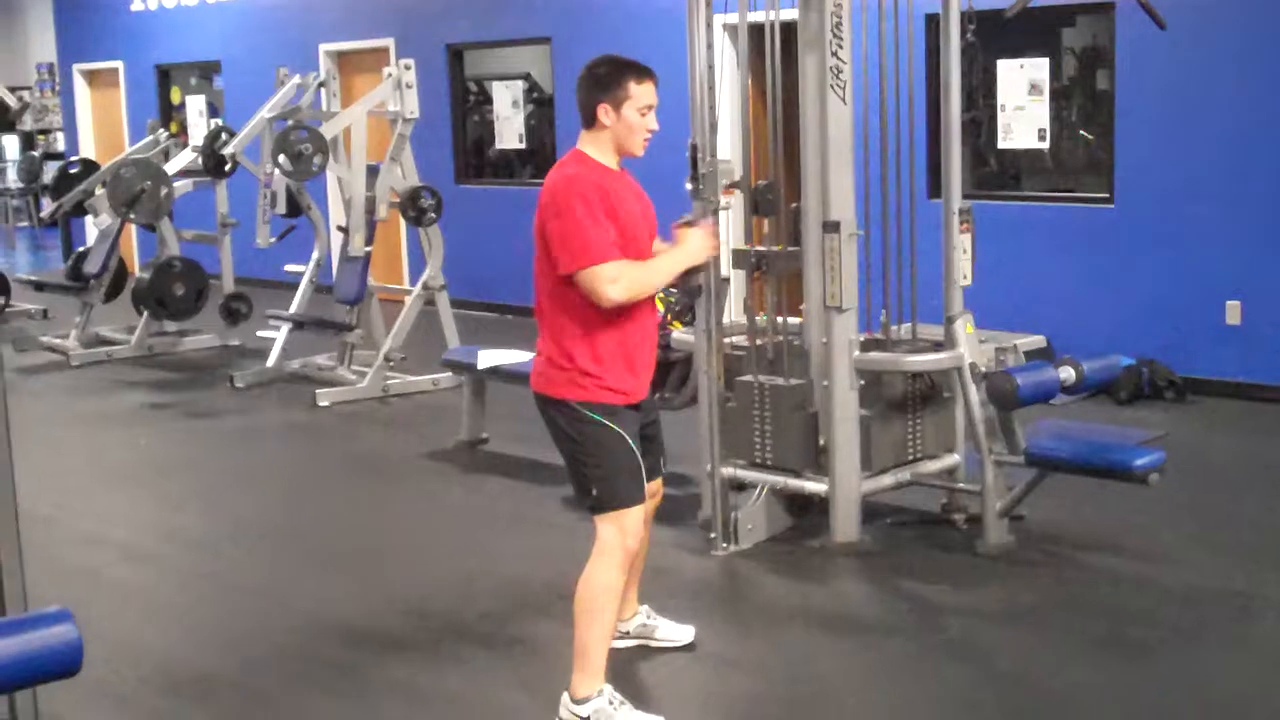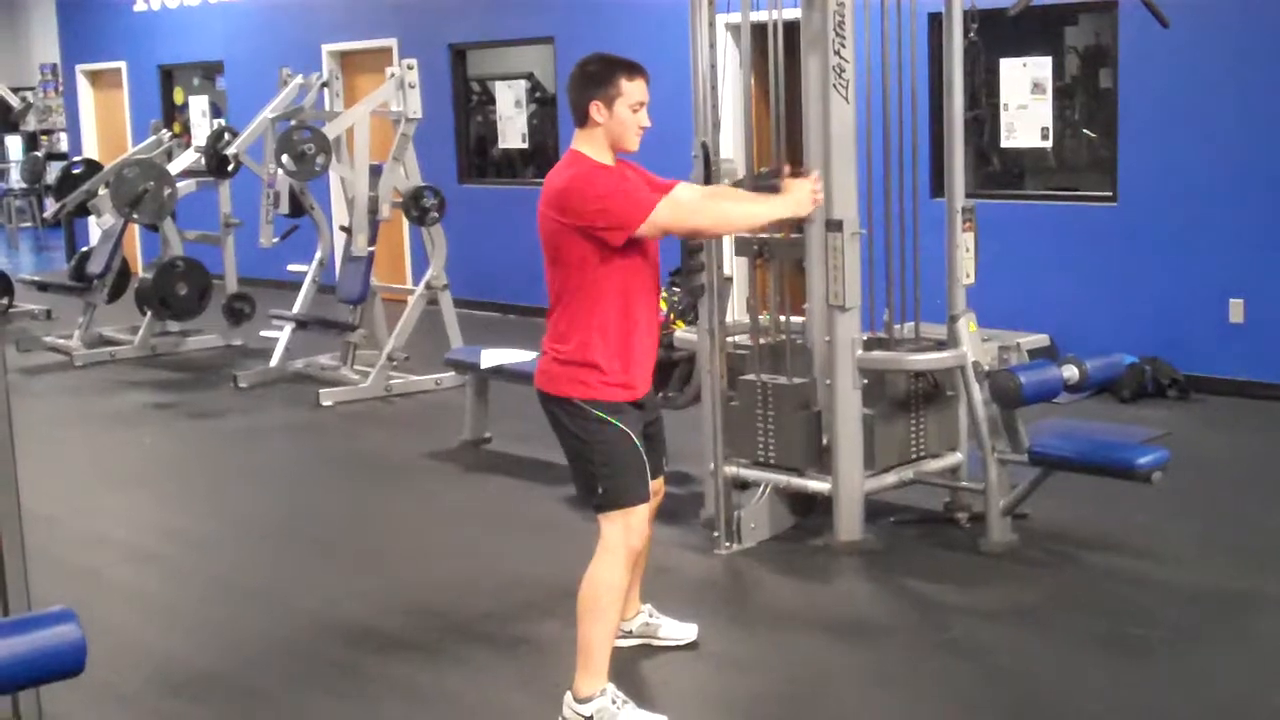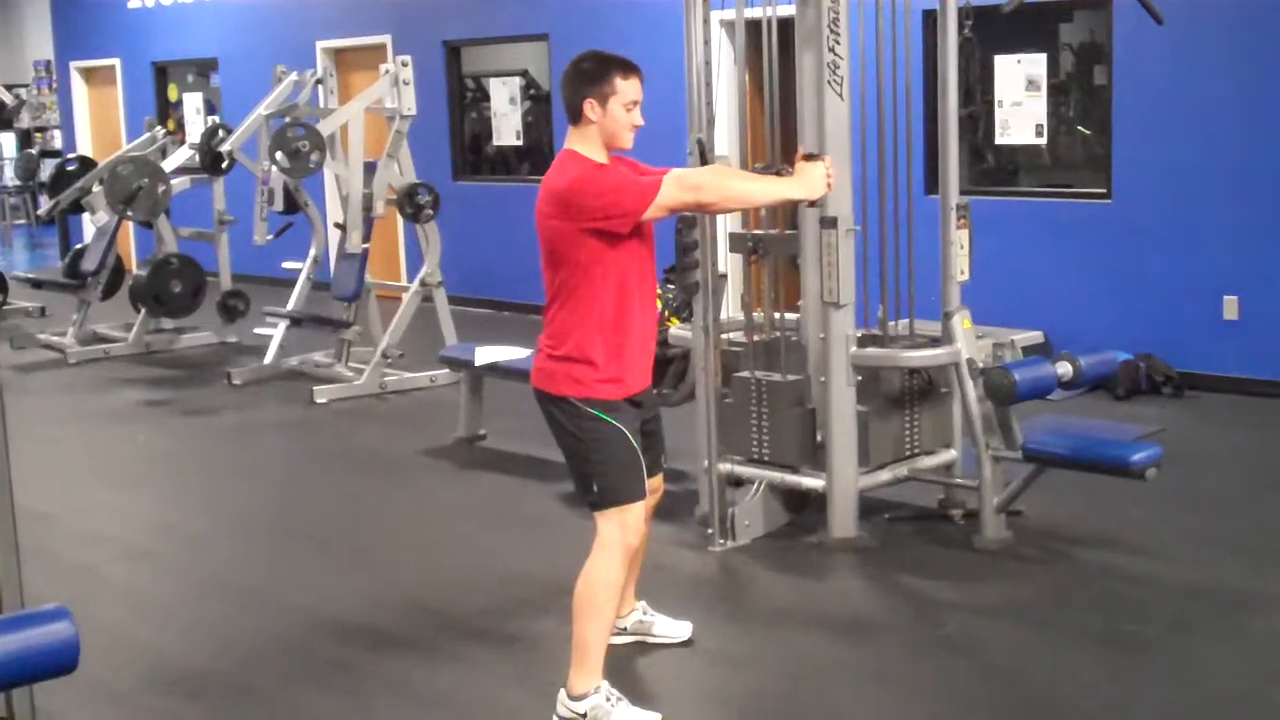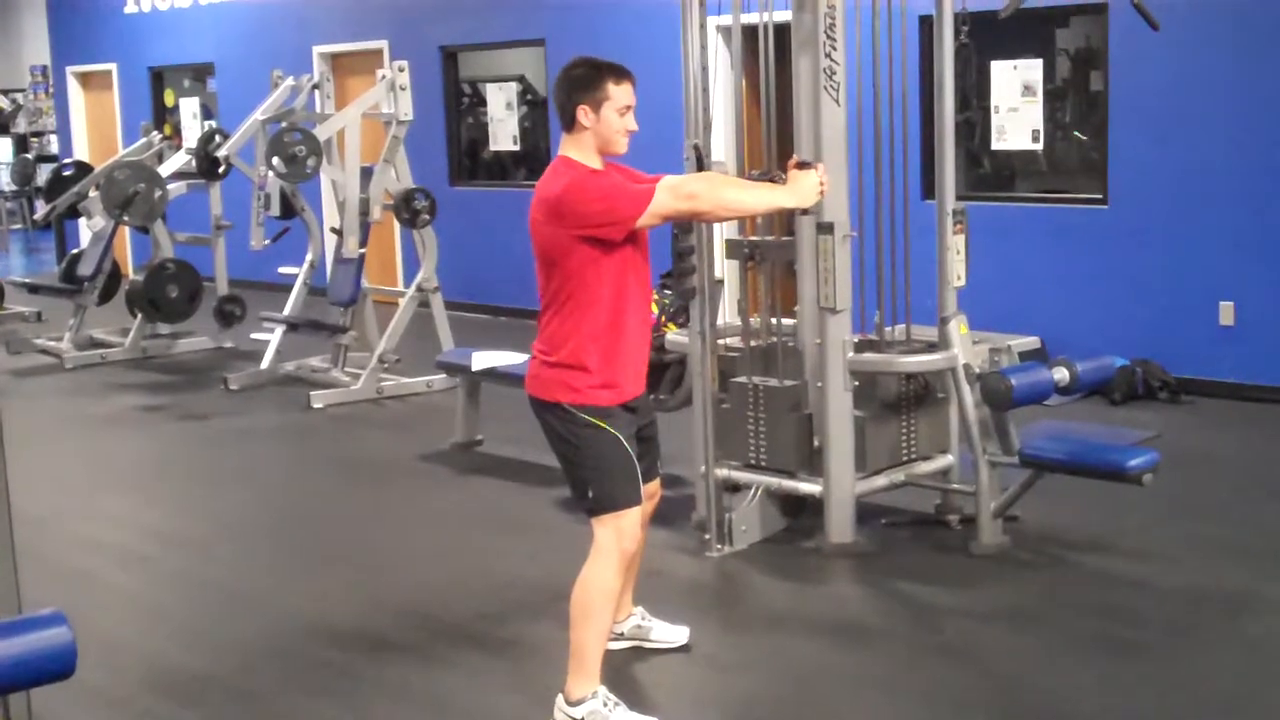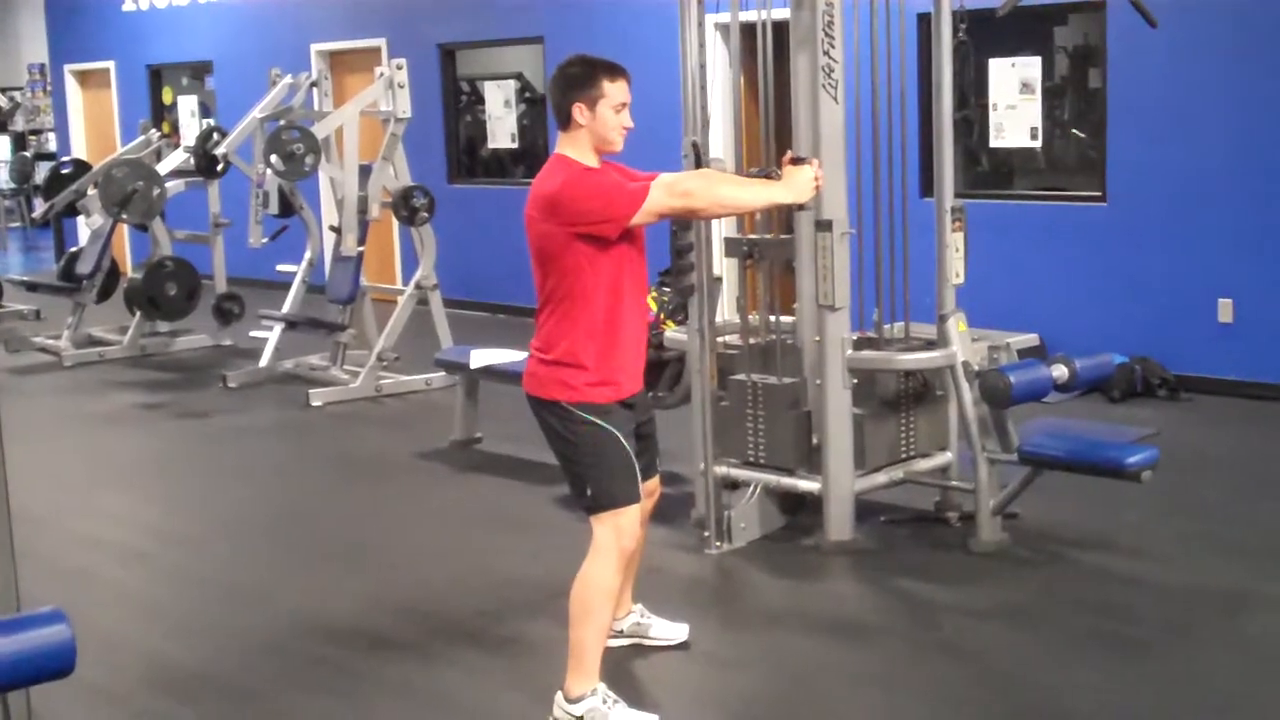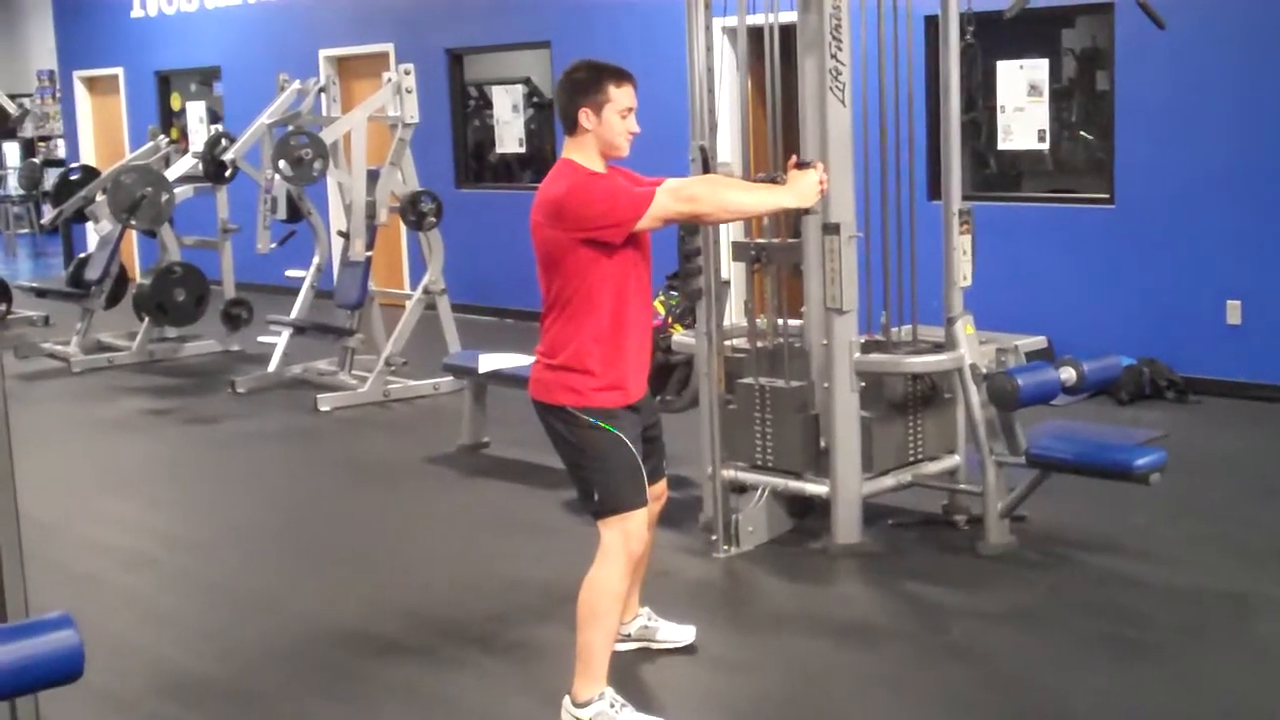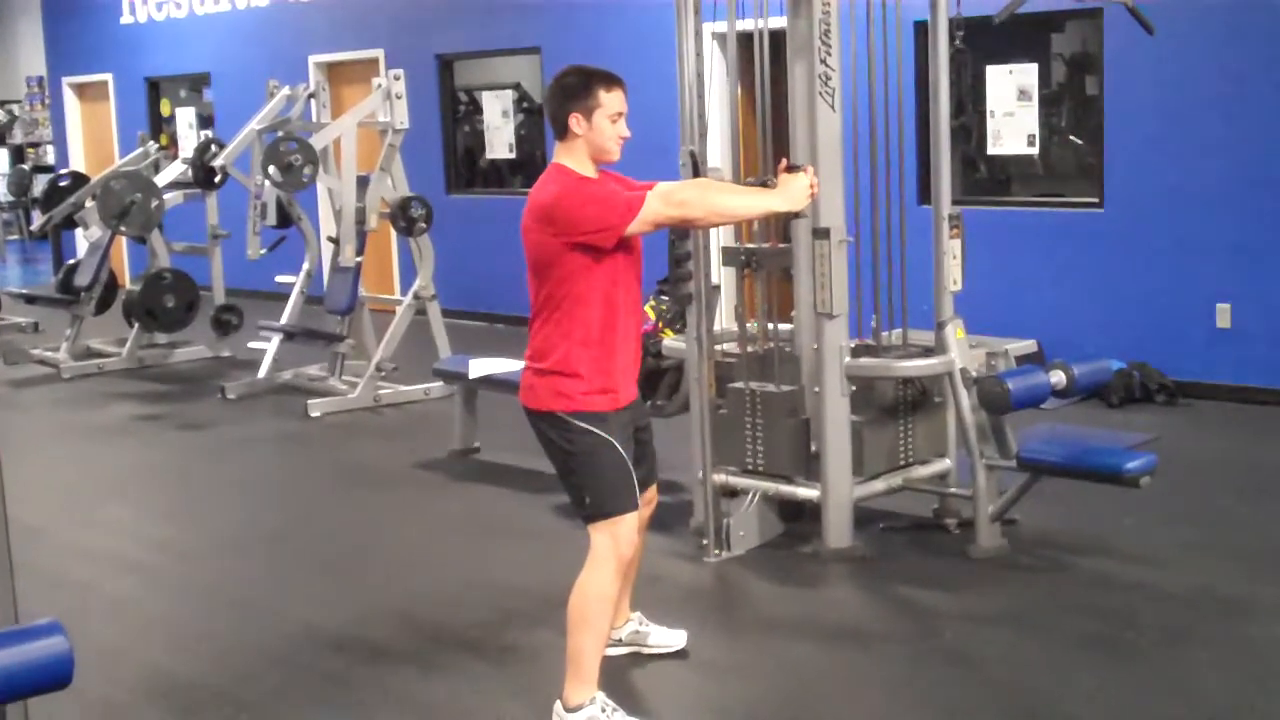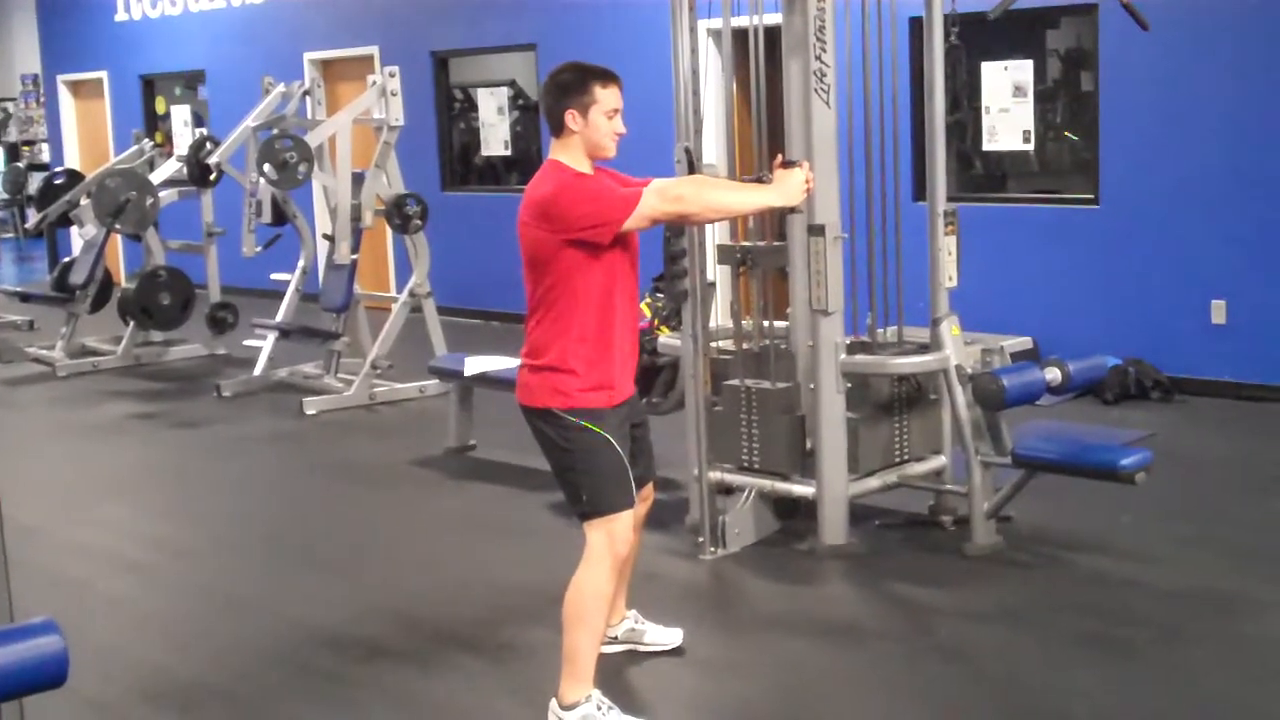
dt=0.4s
person 1, frame 1
left shoulder: (616, 181)
right shoulder: (574, 187)
left elbow: (638, 262)
right elbow: (611, 286)
left wrist: (683, 246)
right wrist: (683, 256)
left hip: (622, 380)
right hip: (586, 389)
left knee: (647, 496)
right knee: (621, 530)
left ankle: (626, 618)
person 1, frame 2
left shoulder: (621, 174)
right shoulder: (580, 185)
left elbow: (699, 197)
right elbow: (690, 217)
left wrist: (778, 197)
right wrist: (785, 207)
left hip: (624, 376)
right hip: (589, 385)
left knee: (649, 494)
right knee: (625, 528)
left ankle: (628, 615)
person 1, frame 3
left shoulder: (612, 171)
right shoulder: (579, 183)
left elbow: (696, 182)
right elbow: (697, 194)
left wrist: (788, 180)
right wrist: (795, 188)
left hip: (622, 375)
right hip: (584, 384)
left knee: (646, 490)
right knee: (621, 526)
left ankle: (623, 613)
person 1, frame 4
left shoulder: (609, 178)
right shoulder: (572, 190)
left elbow: (692, 187)
right elbow: (690, 202)
left wrist: (780, 187)
right wrist: (789, 197)
left hip: (617, 381)
right hip: (580, 390)
left knee: (644, 495)
right knee: (618, 531)
left ankle: (621, 619)
person 1, frame 5
left shoulder: (604, 176)
right shoulder: (568, 187)
left elbow: (686, 184)
right elbow: (684, 199)
left wrist: (776, 183)
right wrist: (784, 193)
left hip: (615, 379)
right hip: (577, 388)
left knee: (644, 492)
right knee: (617, 529)
left ankle: (620, 615)
person 1, frame 6
left shoulder: (610, 181)
right shoulder: (574, 192)
left elbow: (693, 190)
right elbow: (690, 204)
left wrist: (782, 187)
right wrist: (790, 196)
left hip: (620, 383)
right hip: (583, 392)
left knee: (652, 495)
right knee: (625, 532)
left ankle: (628, 620)
person 1, frame 7
left shoulder: (601, 186)
right shoulder: (564, 197)
left elbow: (683, 193)
right elbow: (679, 209)
left wrist: (772, 192)
right wrist: (780, 201)
left hip: (611, 387)
right hip: (574, 397)
left knee: (641, 502)
right knee: (615, 537)
left ankle: (619, 624)
person 1, frame 8
left shoulder: (598, 183)
right shoulder: (561, 193)
left elbow: (678, 190)
right elbow: (676, 205)
left wrist: (768, 187)
right wrist: (776, 196)
left hip: (608, 384)
right hip: (570, 393)
left knee: (638, 499)
right knee: (611, 534)
left ankle: (615, 622)
